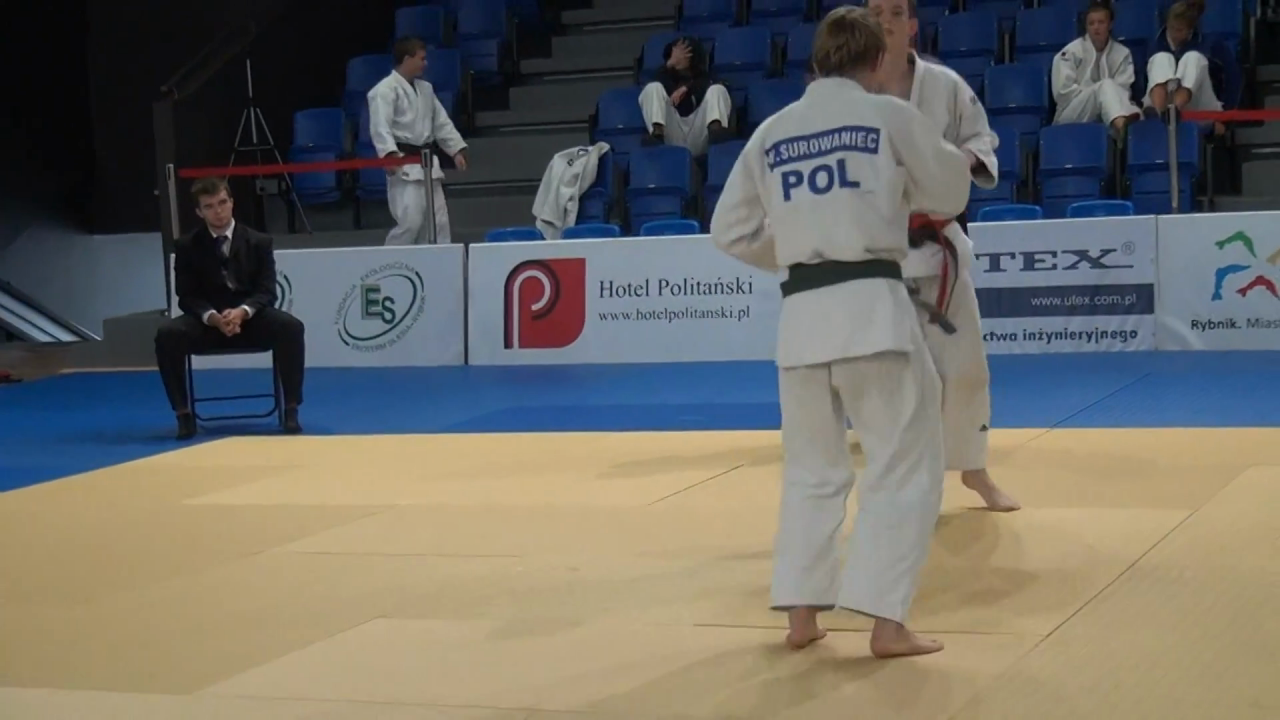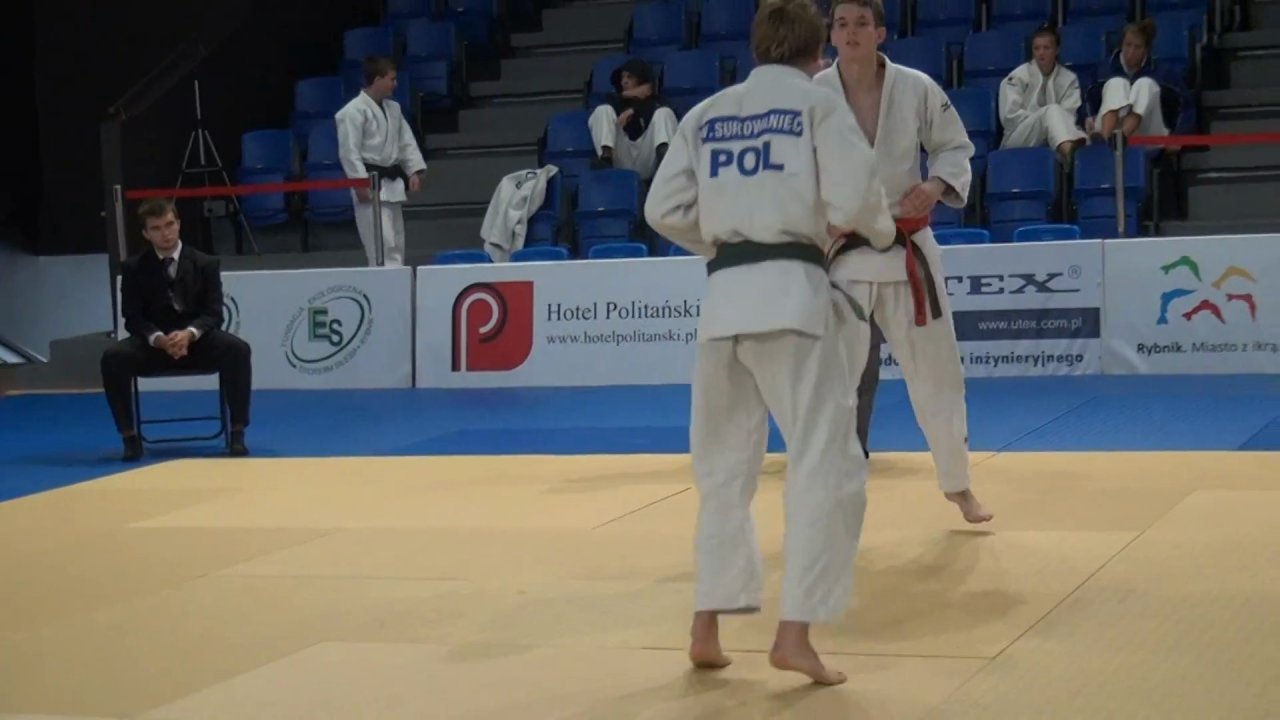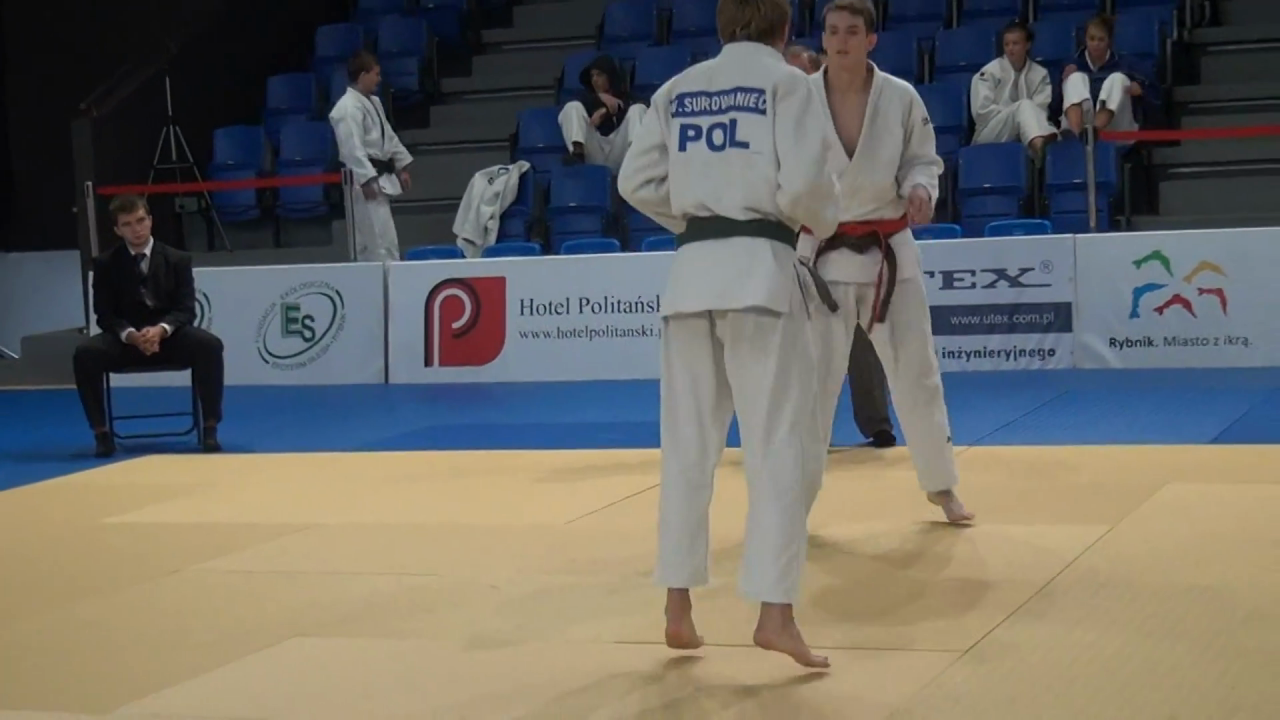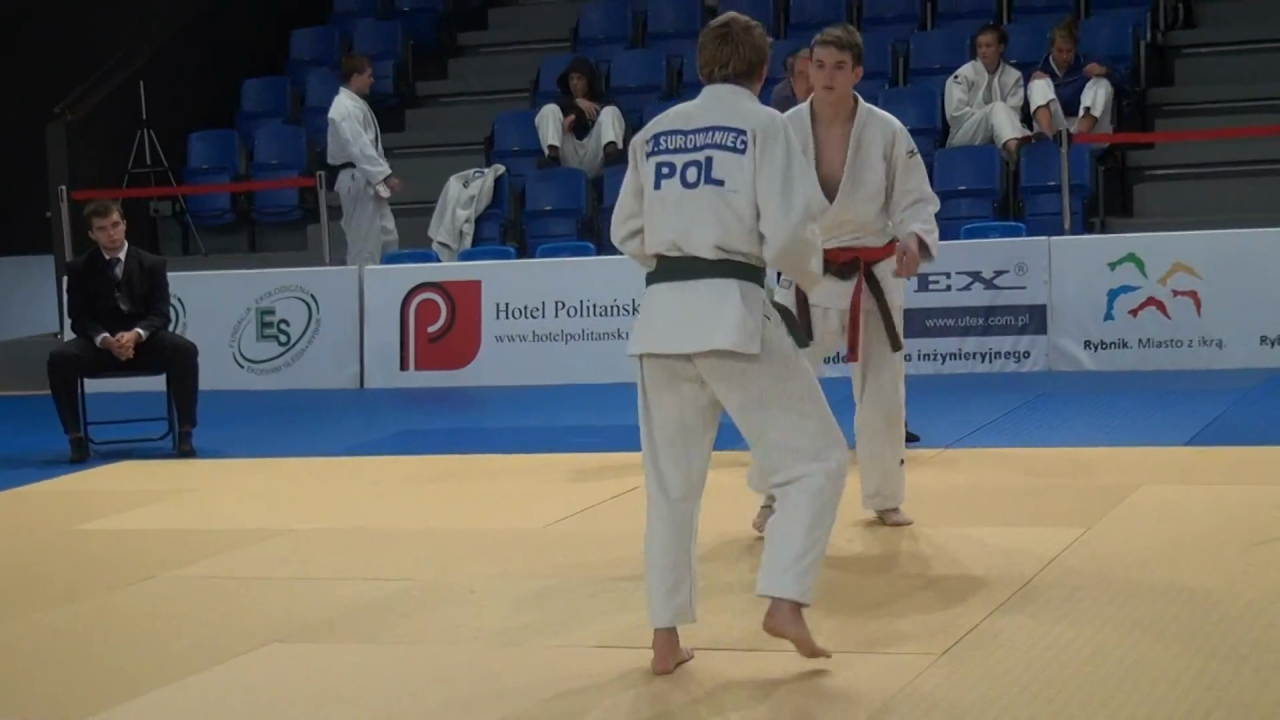
dt=0.3s
person 1, frame 1
left shoulder: (769, 134)
right shoulder: (891, 117)
left elbow: (730, 232)
right elbow: (949, 193)
left hip: (804, 314)
right hip: (873, 308)
left knee: (812, 471)
right knee: (907, 470)
left ankle: (802, 612)
right ankle: (886, 619)
person 1, frame 2
left shoulder: (704, 114)
right shoulder: (818, 104)
left elbow: (665, 209)
right elbow: (853, 201)
right wrist: (881, 227)
left hip: (724, 298)
right hip: (791, 293)
left knee: (724, 466)
right knee: (825, 465)
left ankle: (707, 623)
right ankle: (795, 631)
person 1, frame 3
left shoulder: (677, 89)
right shoulder: (786, 81)
left elbow: (635, 181)
right elbow: (804, 180)
right wrist: (823, 221)
left hip: (690, 273)
right hip: (757, 269)
left knee: (689, 445)
right knee: (777, 444)
left ankle: (677, 608)
right ankle: (775, 616)
person 1, frame 4
left shoulder: (653, 131)
right shoulder: (764, 124)
left elbow: (629, 233)
right elbow: (786, 231)
right wrist: (810, 273)
left hip: (661, 310)
right hip: (730, 308)
left knee: (671, 482)
right knee: (814, 457)
left ankle: (666, 636)
right ankle: (784, 603)
person 2, frame 1
left shoulder: (945, 84)
left elbow: (979, 139)
left wrist: (973, 162)
left hip: (938, 242)
left knee: (965, 361)
left ankle: (972, 465)
person 2, frame 2
left shoulder: (917, 88)
left elbow: (955, 146)
left wrist: (937, 184)
left hip: (907, 250)
right hip: (843, 253)
left knee: (937, 369)
left ankle: (958, 484)
person 2, frame 3
left shoulder: (901, 97)
left elbow: (925, 161)
left wrist: (922, 192)
left hip: (888, 254)
right hip: (823, 255)
left knee: (915, 372)
right knee: (813, 378)
left ankle: (941, 486)
person 2, frame 4
left shoulder: (886, 130)
right shoulder: (784, 129)
left elbow: (917, 202)
left wrist: (914, 243)
left hip: (871, 281)
right hip: (808, 279)
left knee: (883, 401)
left ankle: (884, 499)
right ankle: (780, 495)
person 3, frame 1
left shoulder: (259, 241)
right shoulder: (187, 246)
left elbow: (267, 291)
right elbow: (187, 297)
left wrist: (242, 311)
right wrist: (213, 317)
left hip: (251, 318)
right hip: (207, 321)
left knee: (291, 327)
right knee: (167, 335)
left ankle: (291, 409)
right ankle: (183, 413)
person 3, frame 2
left shoulder: (206, 264)
right shoulder: (133, 268)
left elbow: (214, 314)
right elbow: (133, 319)
left wrist: (189, 334)
right wrist: (159, 339)
left hip: (197, 340)
right hip: (154, 344)
left knee: (238, 349)
right knee: (113, 357)
left ankle: (237, 432)
right ankle: (129, 436)
person 3, frame 3
left shoulder: (177, 260)
right shoulder: (105, 264)
left elbow: (185, 309)
right elbow: (105, 314)
left wrist: (160, 330)
right wrist: (131, 335)
left hip: (169, 336)
right hip: (126, 339)
left knee: (209, 345)
right knee: (85, 353)
left ankle: (210, 427)
right ankle: (101, 432)
person 3, frame 4
left shoulder: (152, 264)
right shoulder: (79, 268)
left elbow: (160, 314)
right elbow: (79, 319)
left wrist: (135, 335)
right wrist: (105, 340)
left hip: (144, 341)
right hip: (101, 345)
left knee: (184, 350)
right knee: (59, 358)
left ankle: (185, 433)
right ankle: (76, 438)
person 4, frame 1
left shoulder: (425, 88)
right shoulder: (385, 89)
left elbow: (441, 122)
right elbow: (380, 128)
left wrist: (457, 149)
right wrist: (389, 155)
right hip: (403, 164)
left knee: (439, 221)
right knee: (409, 223)
person 4, frame 2
left shoulder: (393, 108)
right shoulder: (354, 111)
left elbow: (406, 143)
right elbow: (349, 151)
left wrist: (415, 171)
left hip: (392, 183)
right hip: (369, 185)
left knee: (396, 243)
right knee: (384, 244)
person 4, frame 3
left shoulder: (374, 101)
right shoulder: (347, 107)
left elbow: (390, 137)
right elbow: (351, 149)
left wrist: (402, 167)
right wrist: (367, 180)
left hip: (380, 175)
right hip: (367, 180)
left knee: (369, 240)
right knee: (384, 240)
person 4, frame 4
left shoulder: (358, 103)
right shoulder: (345, 109)
right elbow: (360, 149)
left wrist: (384, 176)
right wrist: (386, 176)
left hip: (368, 180)
right hip: (357, 182)
left knee: (388, 236)
right knee: (366, 244)
